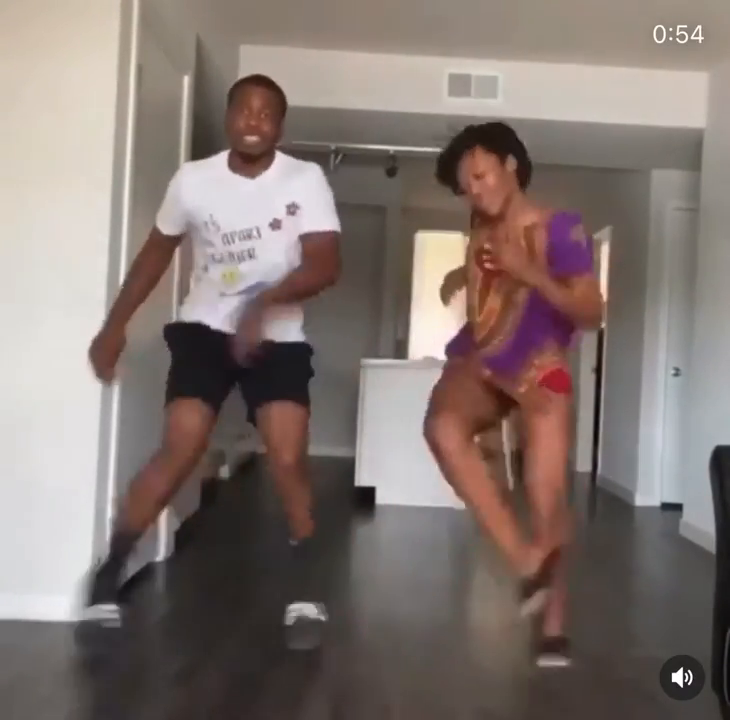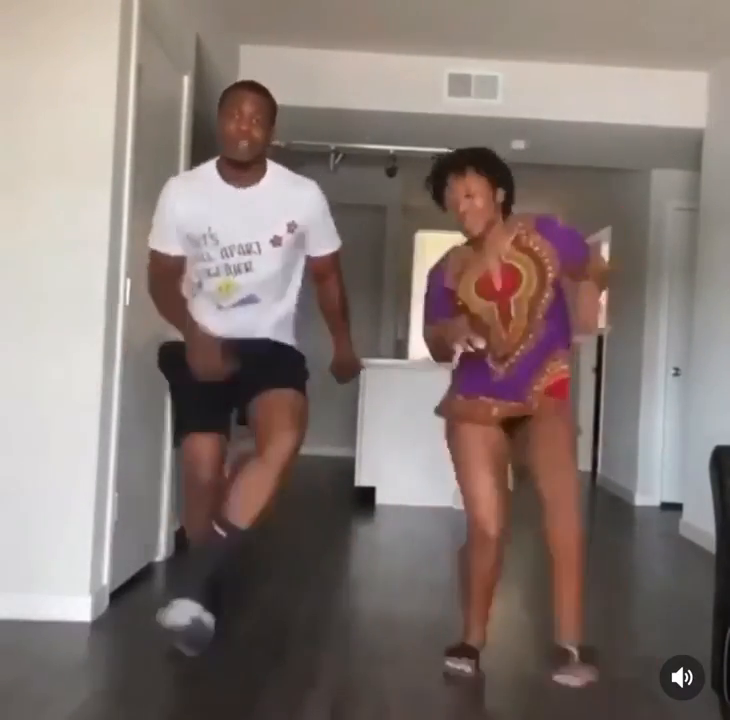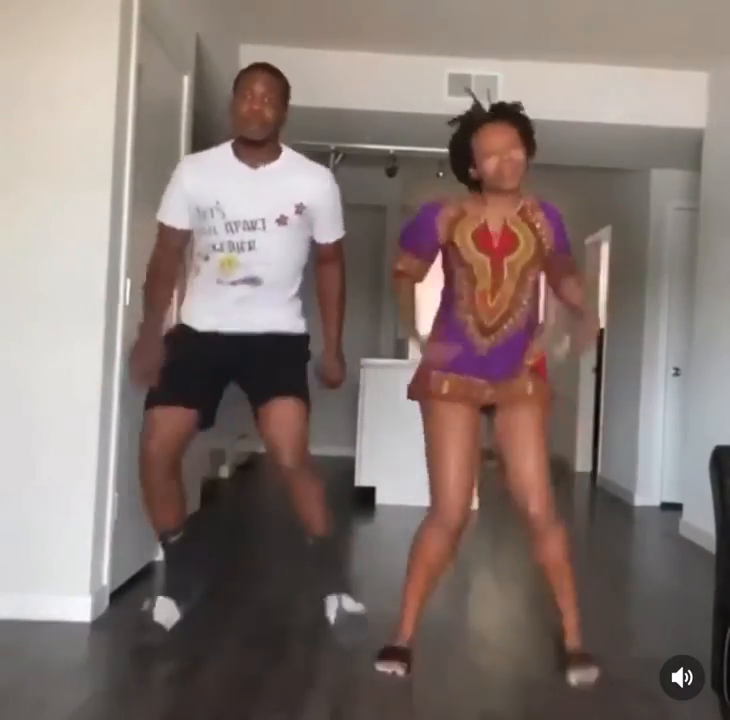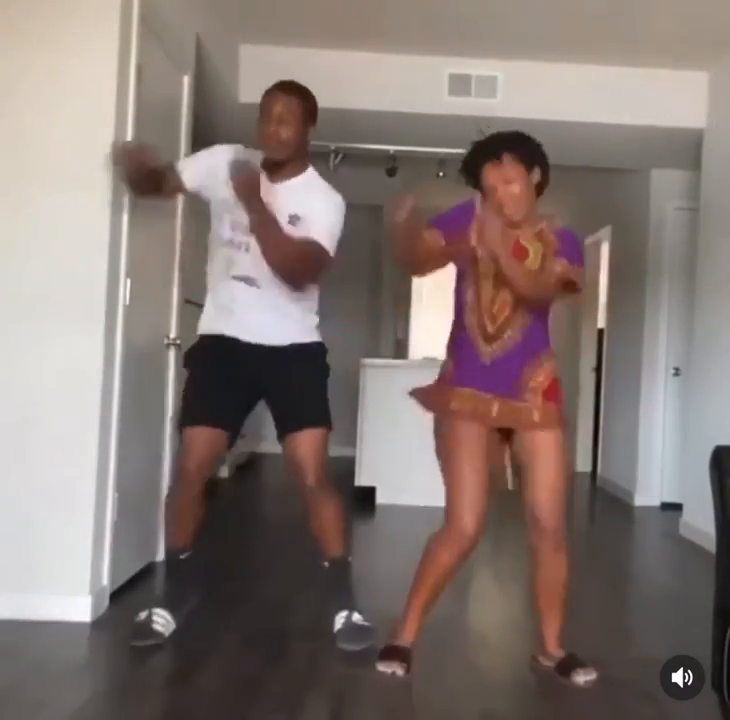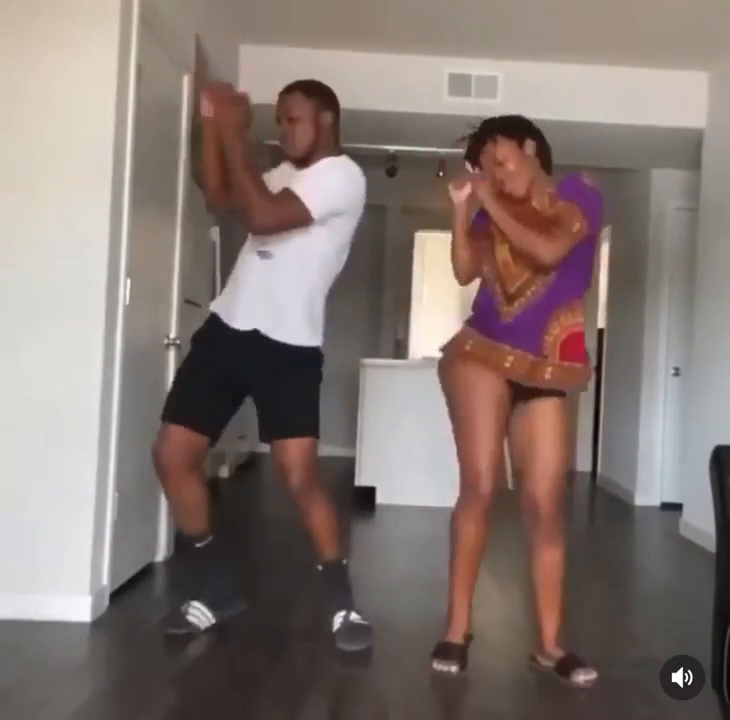
dt=0.3s
person 1, frame 1
left shoulder: (306, 180)
right shoulder: (192, 180)
left elbow: (326, 264)
right elbow: (157, 250)
left wrist: (263, 304)
right wrist: (115, 325)
left hip: (276, 340)
right hip: (205, 332)
left knee: (287, 455)
right knee: (178, 449)
left ankle: (303, 592)
right ankle: (105, 586)
person 1, frame 2
left shoulder: (303, 194)
right shoulder: (183, 192)
left elbow: (325, 274)
right elbow: (162, 279)
left wrist: (343, 344)
right wrist: (193, 335)
left hip: (271, 343)
right hip: (204, 346)
left knee: (283, 431)
right knee: (204, 473)
left ankle: (201, 573)
right ankle: (199, 595)
person 1, frame 3
left shoulder: (314, 182)
right shoulder: (195, 171)
left elbow: (331, 263)
right elbow: (166, 256)
left wrist: (332, 343)
right wrist: (150, 337)
left hip: (275, 334)
right hip: (200, 332)
left knee: (291, 456)
right knee: (156, 450)
left ankle: (333, 583)
right ankle: (182, 576)
person 1, frame 4
left shoulder: (325, 201)
right shoulder: (224, 162)
left elbow: (298, 271)
right elbow: (161, 182)
left wrist: (255, 204)
right wrist: (139, 166)
left hip: (292, 350)
right hip: (224, 341)
left knee: (313, 476)
right knee: (190, 468)
left ankle: (345, 604)
right ankle: (177, 591)
person 1, frame 5
left shoulder: (341, 175)
right shoulder: (288, 173)
left elbow: (260, 217)
right elbow: (220, 195)
left wrist: (234, 136)
right wrist: (214, 122)
left hip: (286, 346)
right hip: (227, 330)
left knee: (299, 477)
right knee: (172, 454)
left ankle: (343, 603)
right ankle: (217, 583)
person 2, frame 1
left shoulder: (558, 230)
right shoulder: (483, 225)
left elbow: (589, 313)
left wrist: (526, 274)
right wrist: (463, 276)
left hip: (539, 375)
right hip: (475, 365)
left knee: (548, 505)
right knee: (442, 426)
left ankle: (552, 624)
right ankle: (525, 558)
person 2, frame 2
left shoulder: (548, 236)
right shoulder: (447, 270)
left elbow: (589, 271)
right elbow: (437, 347)
left wrist: (586, 281)
right wrist: (453, 335)
left hip: (543, 393)
right hip: (476, 399)
left knee: (560, 499)
right knee: (486, 527)
left ankle: (569, 637)
right ankle: (471, 639)
person 2, frame 3
left shoulder: (546, 219)
right shoulder: (442, 218)
left elbow: (564, 279)
right elbow: (403, 278)
left wrist: (584, 320)
right wrist: (423, 337)
left hip: (520, 378)
right hip: (454, 377)
left knee: (540, 510)
right knee: (448, 512)
left ankle: (572, 639)
right ankle: (403, 637)
person 2, frame 4
left shoulder: (562, 244)
right shoulder: (468, 219)
left elbow: (534, 292)
right elbow: (417, 261)
left wrist: (494, 252)
right wrist: (406, 230)
left hip: (534, 396)
right hip: (467, 392)
left knee: (550, 529)
right knee: (463, 526)
left ankle: (553, 647)
right ankle: (403, 637)
person 2, frame 5
left shoulder: (578, 193)
right shoulder: (492, 210)
left elbow: (548, 252)
right elbow: (464, 272)
left wrist: (494, 209)
right wrist: (462, 208)
left hip: (553, 359)
right hip: (484, 351)
left knee: (544, 509)
right knee: (477, 490)
left ankle: (550, 646)
right ankle: (456, 631)
